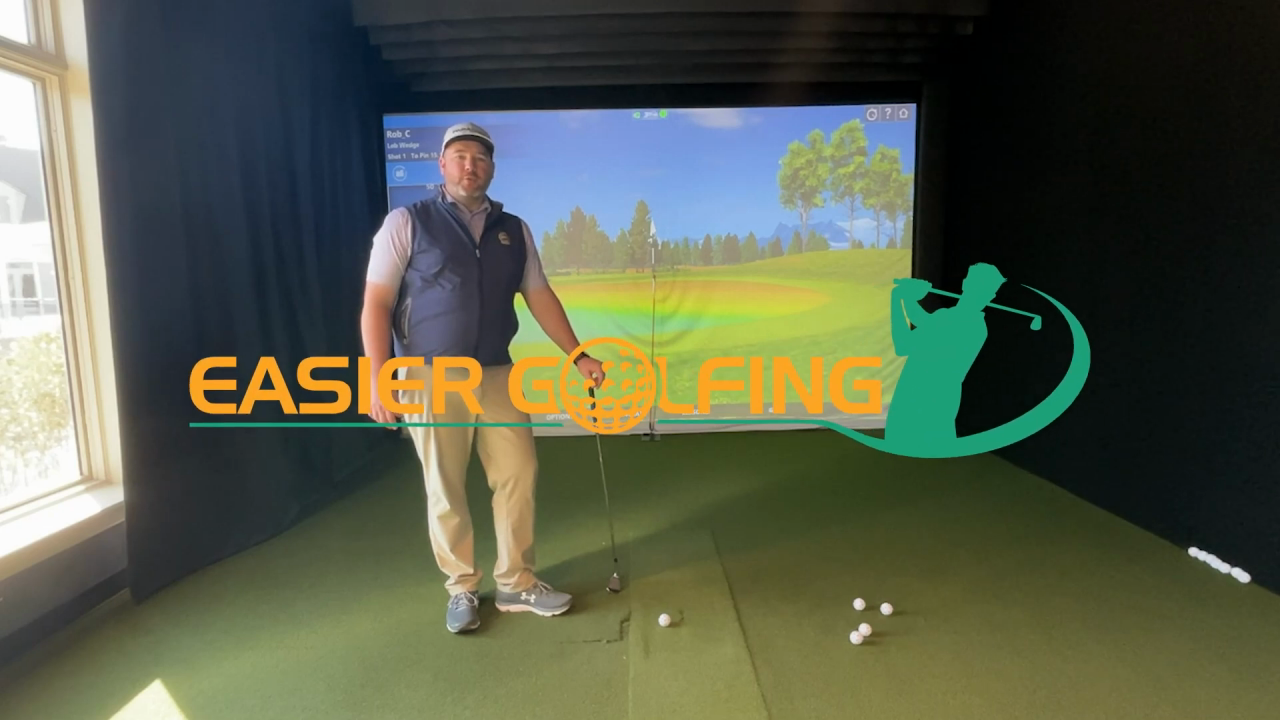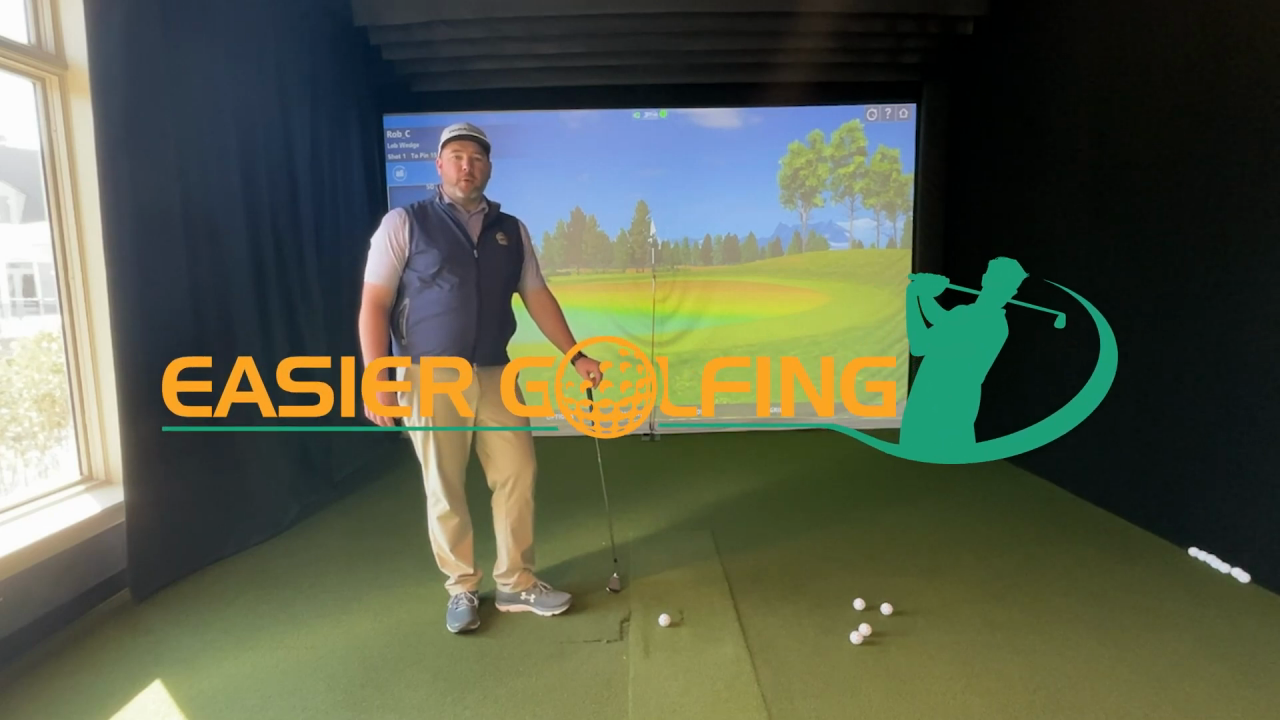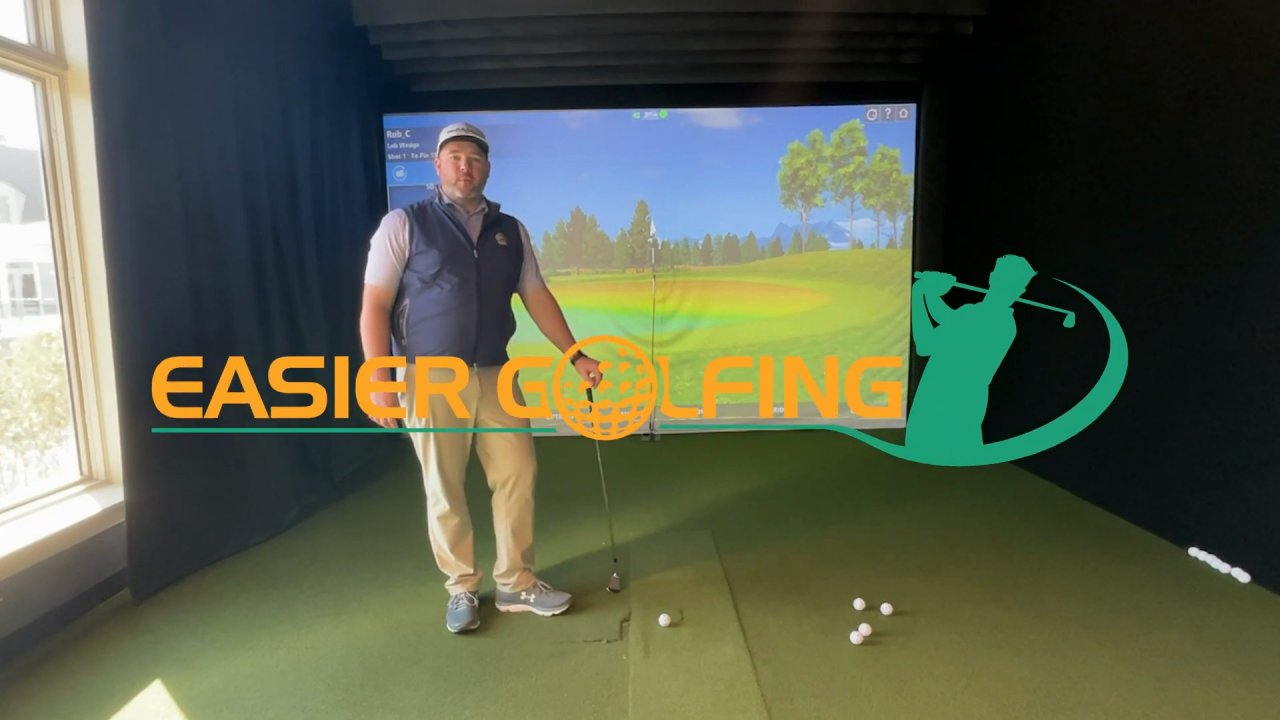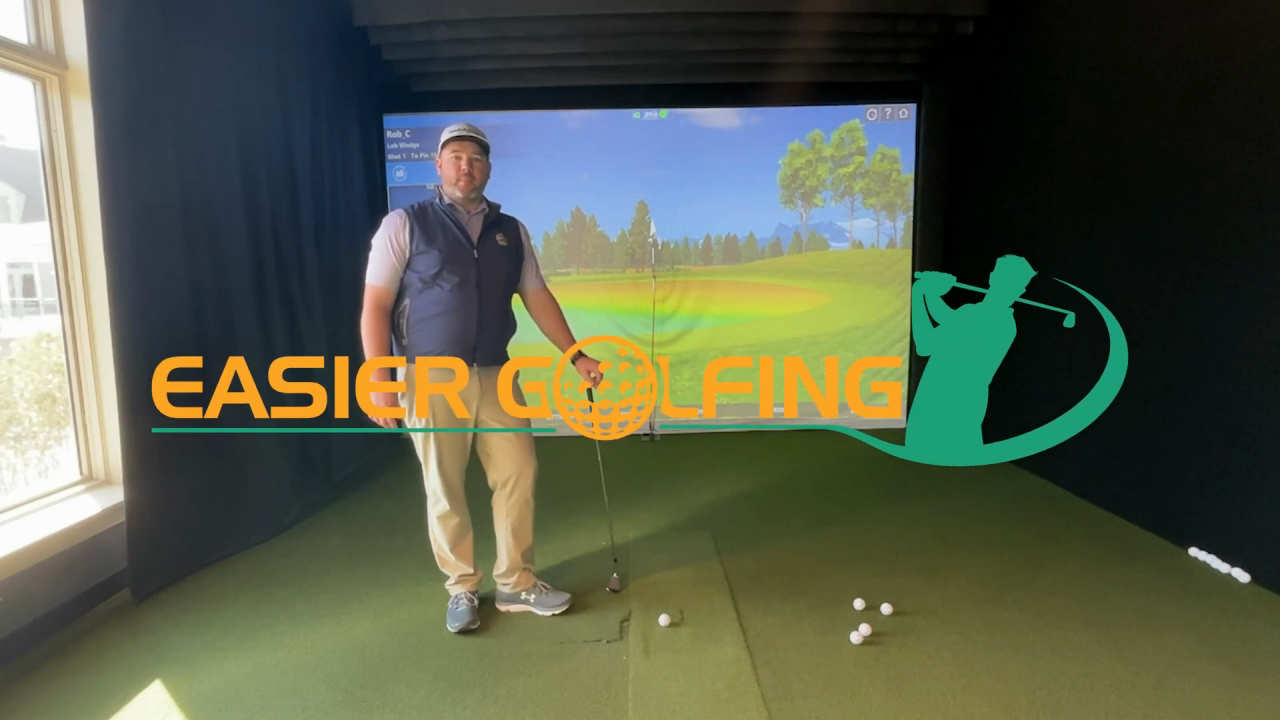
dt=0.7s
person 1, frame 1
left shoulder: (514, 230)
right shoulder: (406, 222)
left elbow: (540, 297)
right elbow: (376, 303)
left wrist: (578, 356)
right wrist: (377, 379)
left hip: (497, 375)
right hip: (431, 376)
left knee: (519, 476)
right knee: (445, 489)
left ankle: (516, 583)
right ankle: (461, 588)
person 1, frame 2
left shoulder: (511, 230)
right shoulder: (405, 223)
left elbow: (538, 297)
right elbow: (374, 304)
left wrist: (575, 355)
right wrist: (377, 377)
left hip: (496, 375)
right hip: (430, 376)
left knee: (518, 476)
right knee: (445, 488)
left ankle: (516, 583)
right ankle: (462, 588)
person 1, frame 3
left shoulder: (511, 230)
right shoulder: (404, 224)
left elbow: (537, 297)
right elbow: (375, 305)
left wrist: (576, 356)
right wrist: (379, 379)
left hip: (496, 376)
right hip: (431, 377)
left knee: (517, 476)
right knee: (444, 489)
left ankle: (516, 583)
right ankle: (461, 589)
person 1, frame 4
left shoulder: (511, 231)
right shoulder: (405, 224)
left elbow: (537, 298)
right elbow: (375, 306)
left wrist: (576, 356)
right wrist: (379, 379)
left hip: (496, 375)
right hip: (431, 377)
left knee: (518, 475)
right knee: (445, 488)
left ankle: (516, 583)
right ankle: (462, 588)
person 2, frame 1
left shoulder: (962, 325)
left elbow: (903, 347)
right elbow: (923, 322)
left wrist: (896, 298)
right wrist: (908, 297)
left hip: (925, 406)
right hip: (925, 402)
person 2, frame 2
left shoulder: (980, 322)
left elbow: (918, 346)
right elbow: (939, 319)
left wrist: (912, 295)
right wrist: (924, 293)
left hip: (943, 409)
person 2, frame 3
left shoulder: (985, 320)
left elbow: (924, 346)
right elbow: (946, 319)
left wrist: (918, 293)
right wrist: (930, 291)
left hip: (949, 409)
person 2, frame 4
left shoulder: (986, 321)
left elbow: (925, 346)
right elbow: (947, 319)
left wrist: (918, 293)
right wrist: (930, 290)
left hip: (950, 409)
